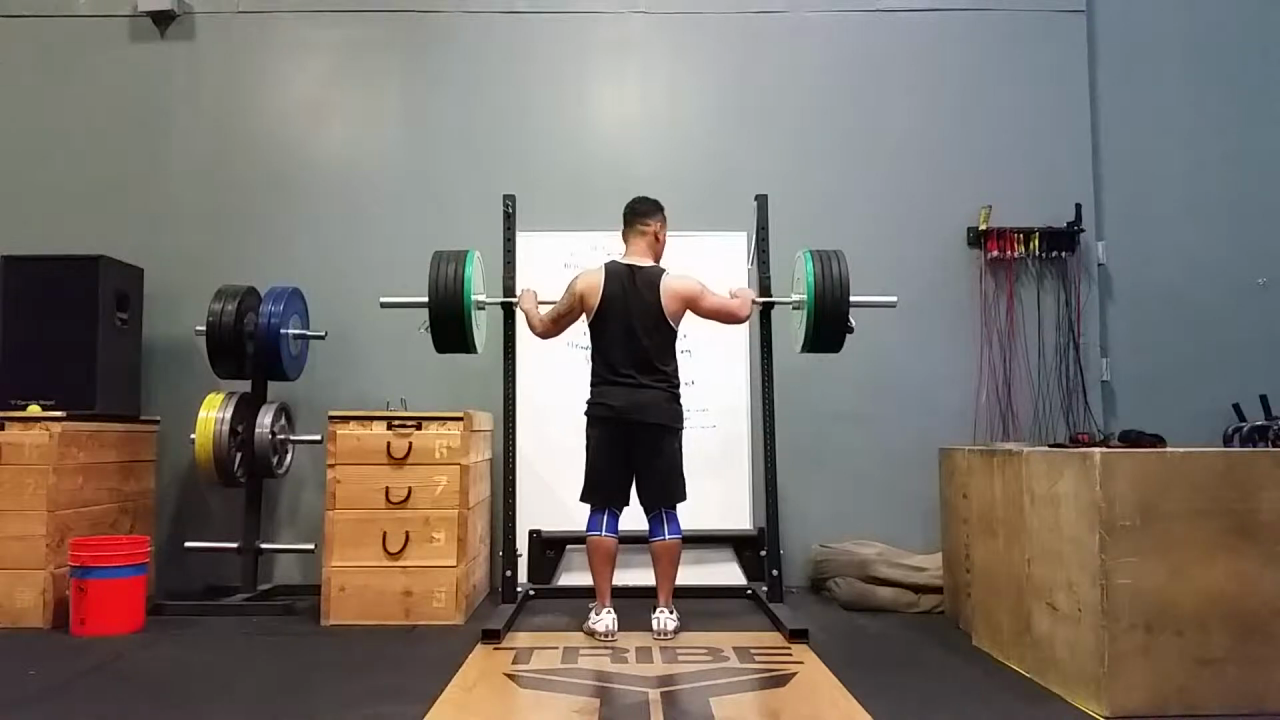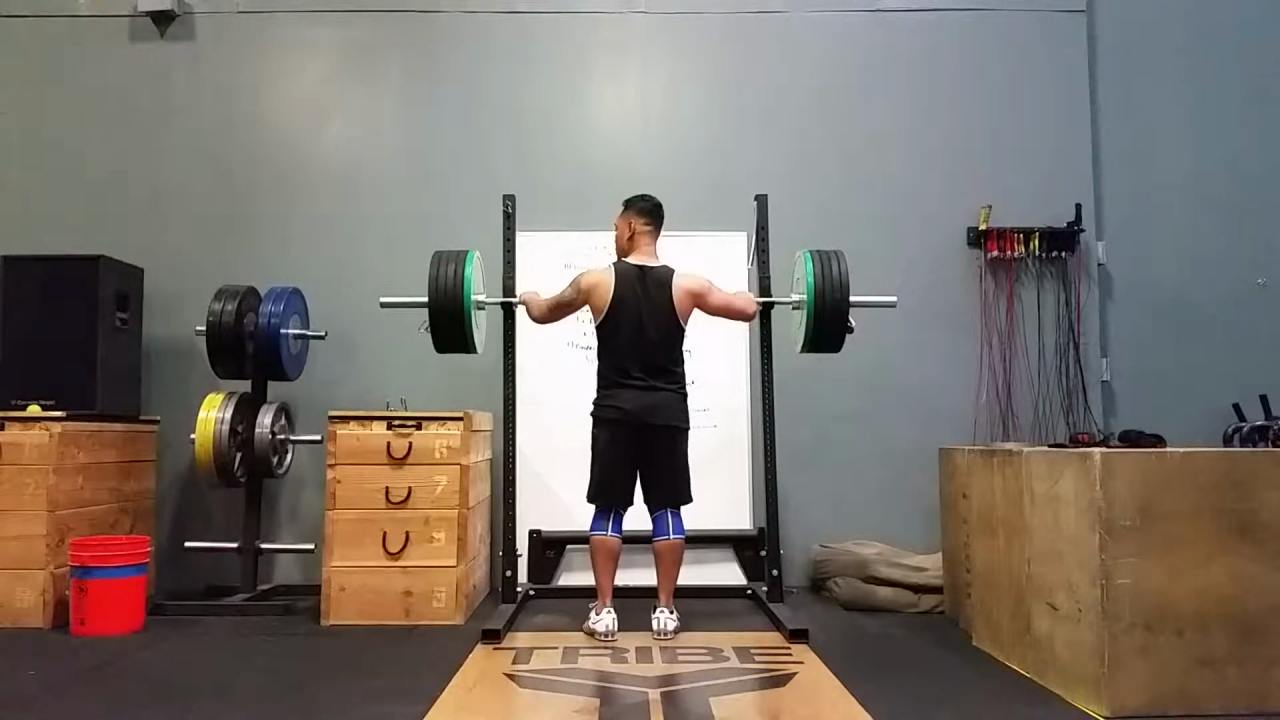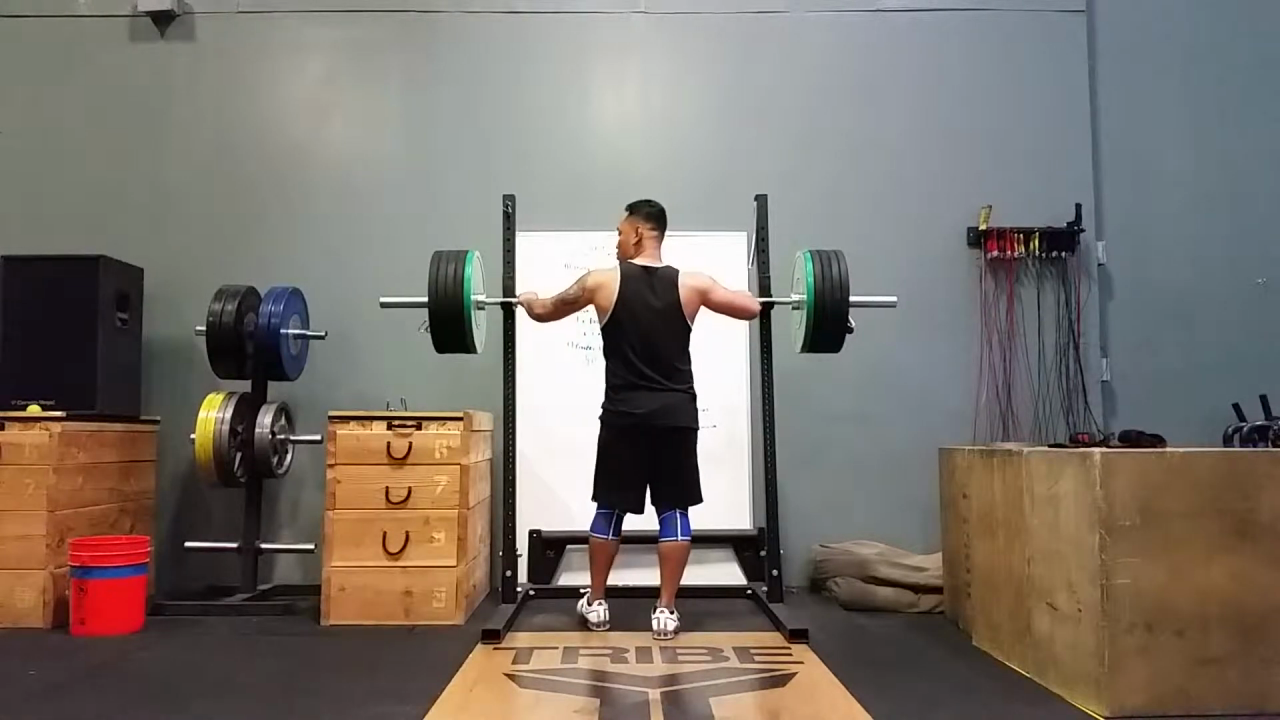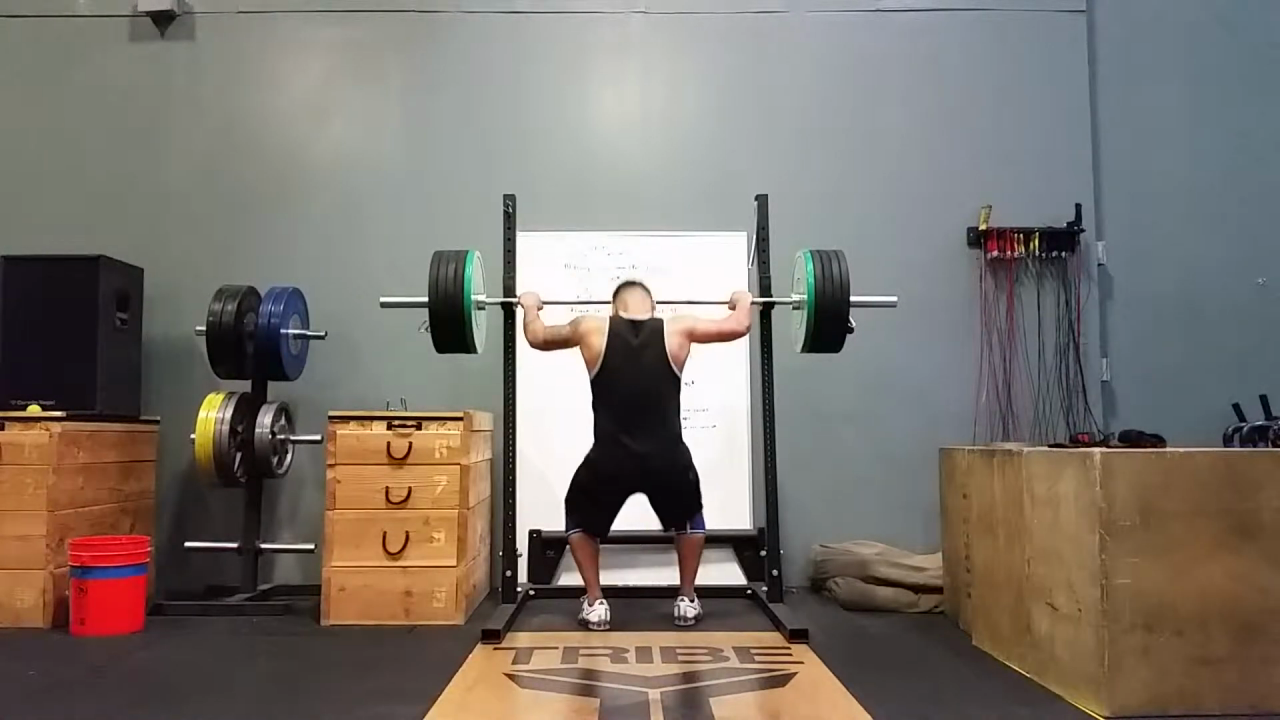
dt=0.7s
person 1, frame 1
left shoulder: (589, 282)
right shoulder: (676, 286)
left elbow: (544, 329)
right elbow: (739, 313)
left wrist: (528, 304)
right wrist: (746, 296)
left hip: (607, 411)
right hip: (659, 411)
left knee: (603, 510)
right knee: (662, 511)
left ankle: (603, 612)
right ankle: (664, 611)
person 1, frame 2
left shoulder: (596, 281)
right shoulder: (686, 284)
left elbow: (542, 314)
right elbow: (746, 310)
left wrist: (529, 299)
right wrist: (749, 297)
left hip: (615, 413)
right hip: (667, 412)
left knee: (608, 511)
right knee: (666, 510)
left ankle: (603, 612)
right ankle: (665, 611)
person 1, frame 3
left shoulder: (601, 281)
right shoulder: (691, 284)
left elbow: (543, 311)
right elbow: (750, 309)
left wrist: (527, 300)
right wrist: (748, 296)
left hip: (623, 415)
right hip: (677, 414)
left knee: (610, 509)
right knee: (674, 513)
left ankle: (595, 603)
right ankle: (665, 611)
person 1, frame 4
left shoulder: (592, 330)
right shoulder: (677, 330)
left elbow: (536, 337)
right elbow: (738, 325)
left wrist: (530, 306)
right wrist: (742, 302)
left hip: (610, 459)
right hip: (668, 459)
left knee: (581, 521)
right knee: (689, 517)
left ankle: (595, 603)
right ankle: (687, 600)
